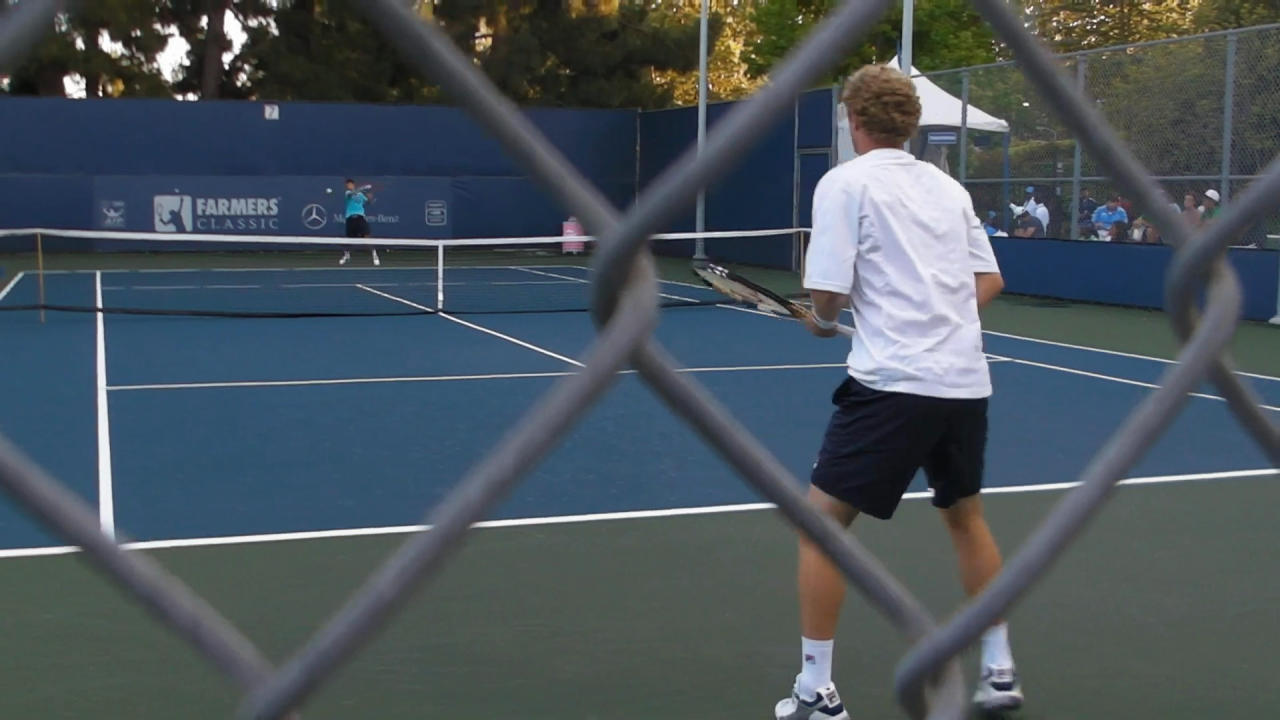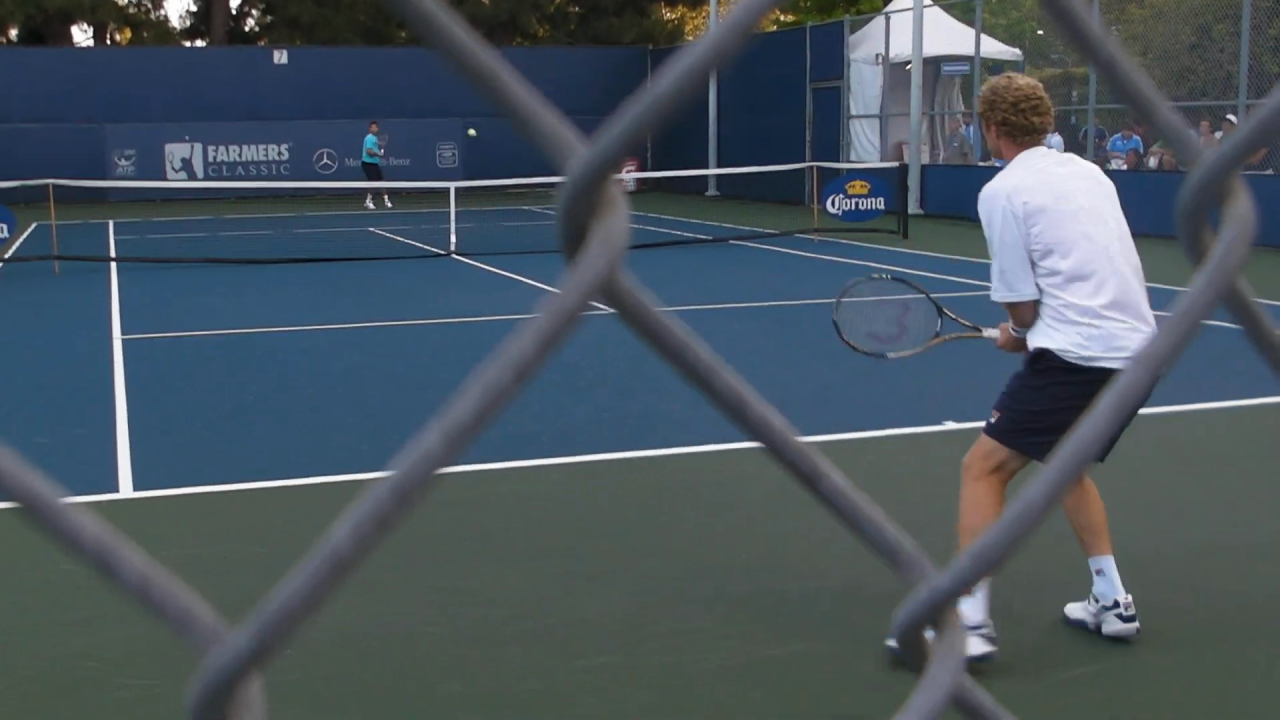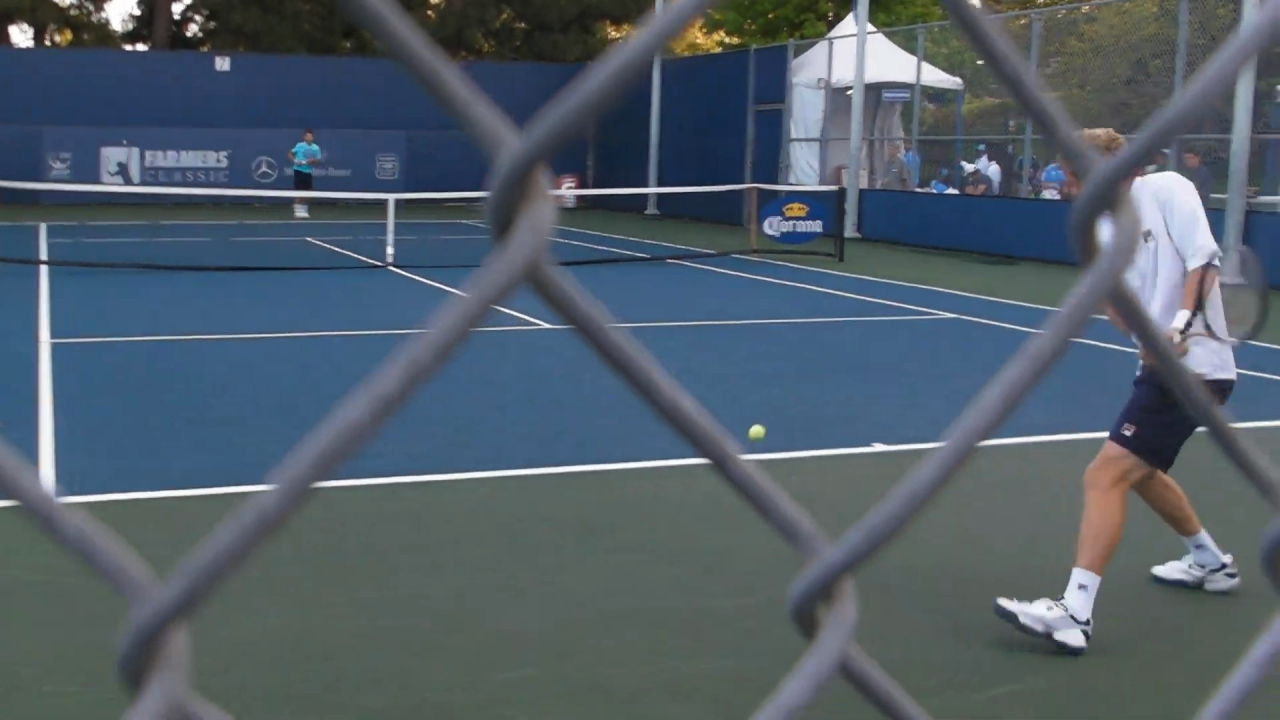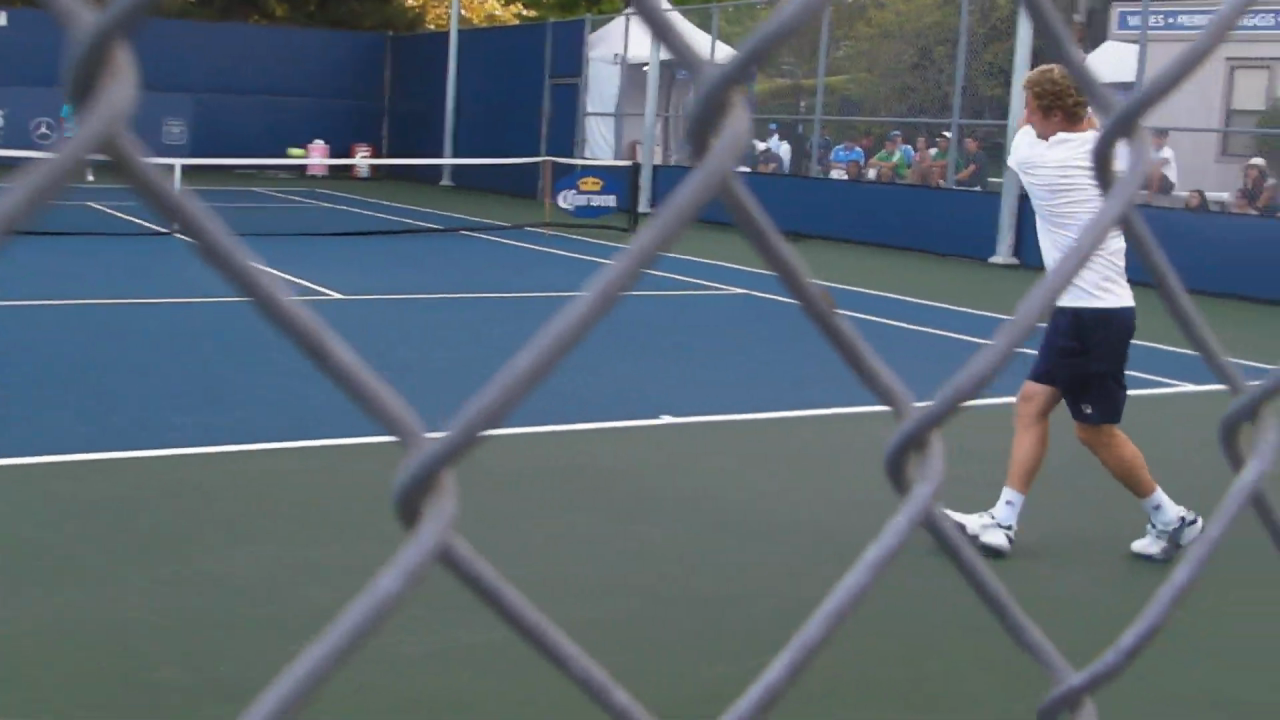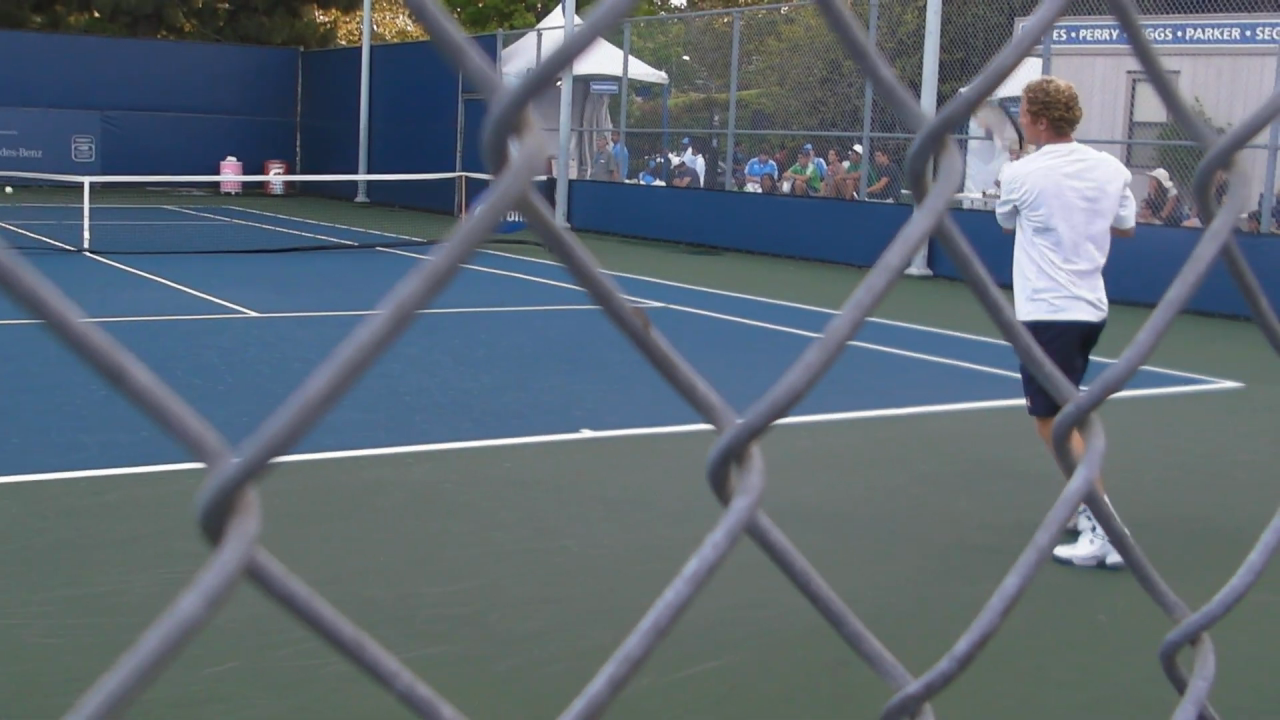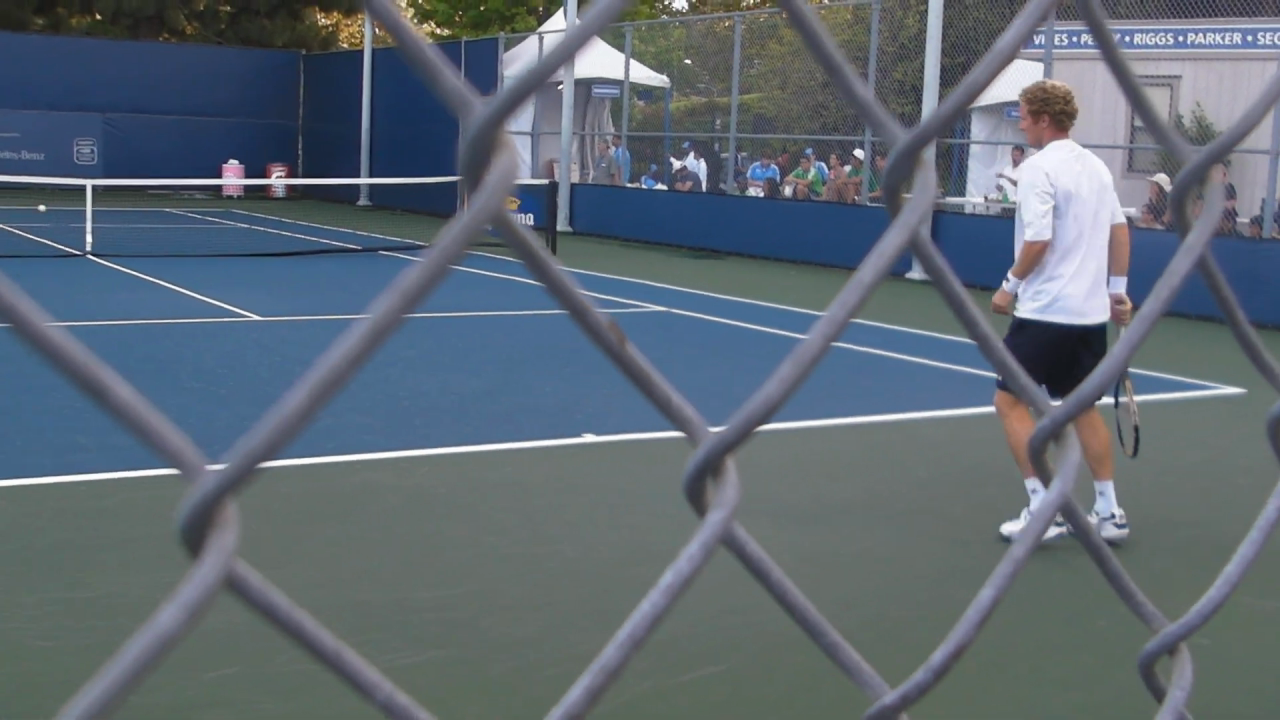
dt=0.4s
person 1, frame 1
left shoulder: (843, 182)
right shoulder: (949, 187)
left elbow: (827, 293)
right elbow: (990, 282)
left wrist: (819, 320)
left hip: (891, 383)
right hip: (965, 383)
left knee: (821, 523)
right knee: (964, 517)
person 1, frame 2
left shoulder: (1001, 193)
right shoulder: (1092, 173)
left elbow: (1022, 304)
left wrist: (1017, 336)
left hip: (1073, 354)
right hip: (1134, 350)
left knee: (982, 469)
left ankle: (969, 621)
right ankle: (1113, 602)
person 1, frame 3
left shoulder: (1168, 189)
right shoulder: (1101, 226)
left elbow: (1203, 263)
left wrist: (1177, 330)
left hip: (1196, 367)
left knee: (1105, 477)
right knee: (1134, 468)
left ankle: (1073, 613)
right ankle: (1211, 562)
person 1, frame 4
left shoulder: (1034, 157)
right wrist: (1078, 98)
left hip: (1090, 312)
right hip: (1096, 306)
left knee: (1097, 431)
right knee: (1032, 403)
left ankle: (1172, 518)
right ankle: (1001, 521)
person 1, frame 5
left shoulder: (1019, 173)
right shoulder: (1112, 168)
left elbow: (1006, 221)
right elbow: (1125, 227)
left hip: (1048, 312)
right hip: (1090, 309)
left knee: (1055, 422)
right knee: (1061, 409)
left ankle: (1105, 533)
right ankle: (1085, 506)
person 1, frame 6
left shoulder: (1038, 168)
right shoulder: (1096, 166)
left elbow: (1038, 241)
right elbow: (1118, 229)
left wrist: (1009, 287)
right wrist: (1117, 288)
left hip: (1045, 311)
right hip: (1091, 311)
left knee: (1010, 403)
right knee: (1084, 408)
left ankle: (1042, 509)
right ankle: (1109, 513)
